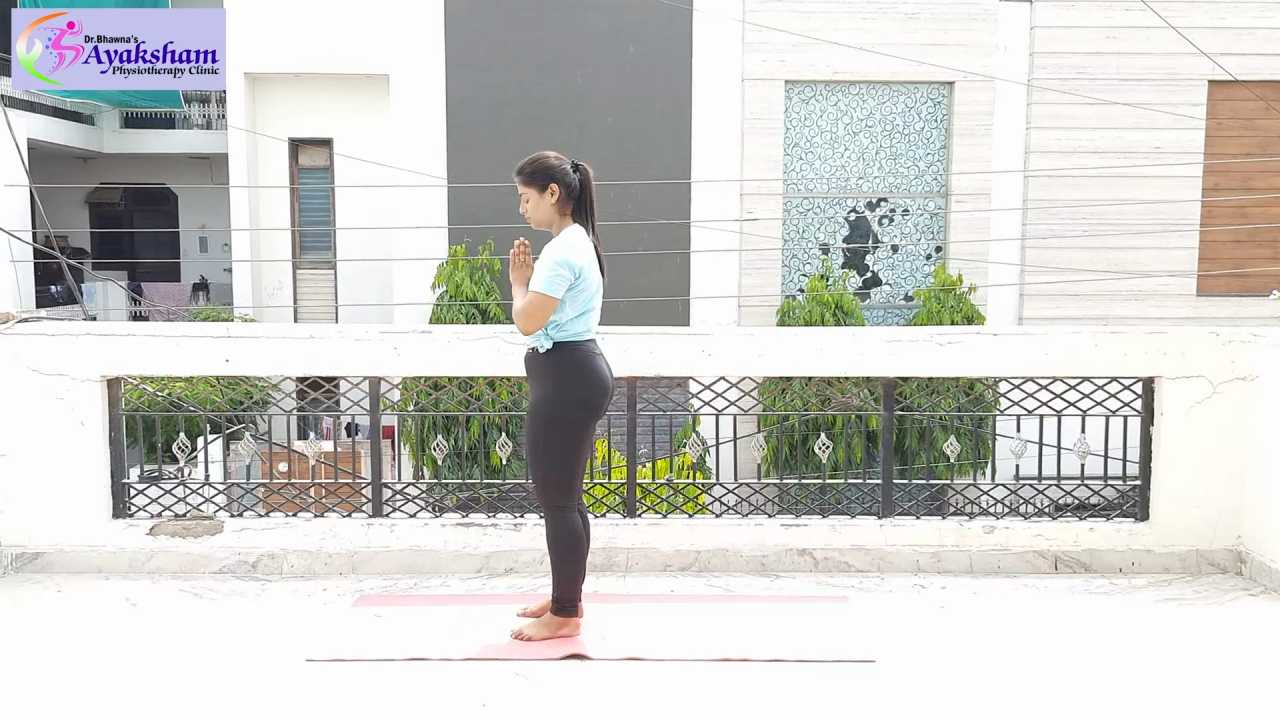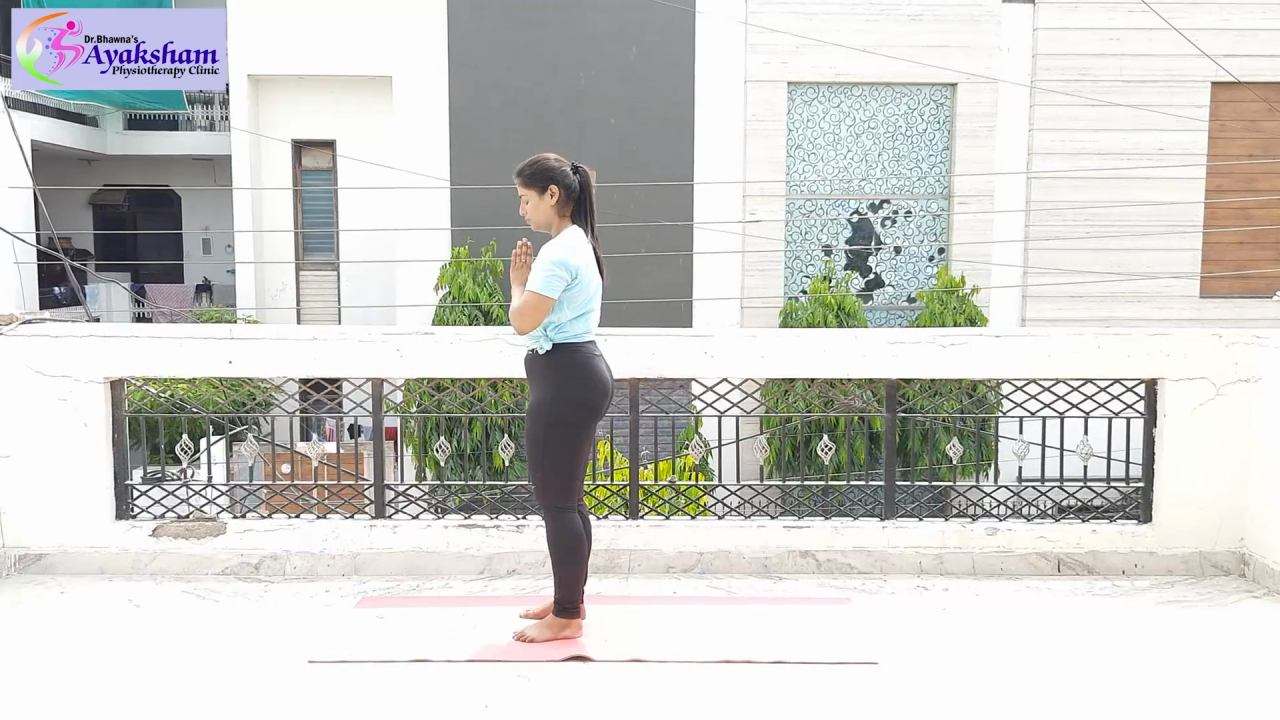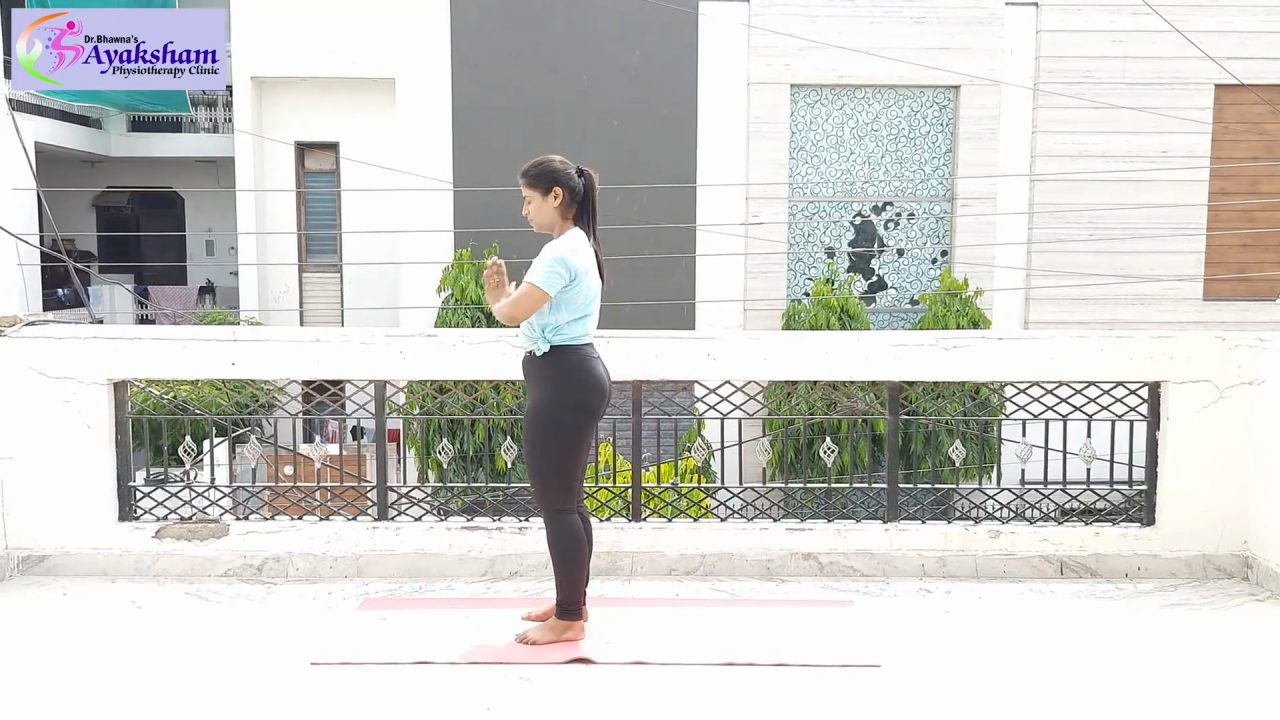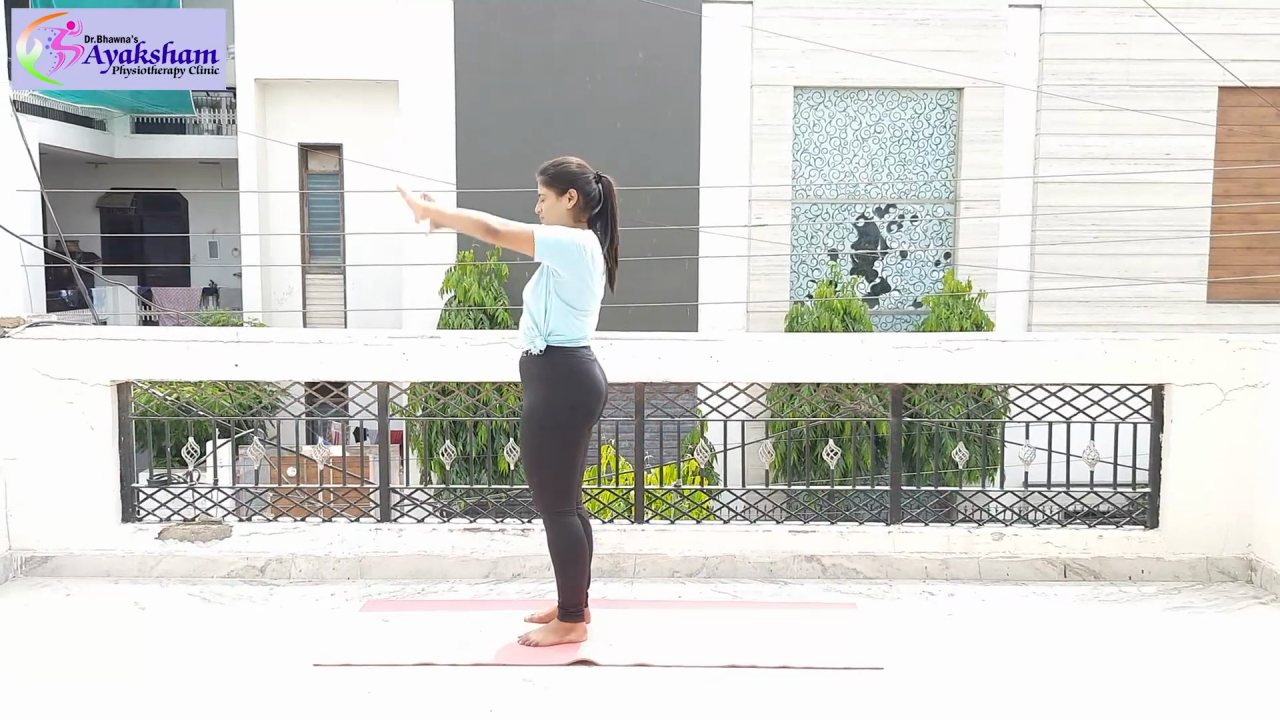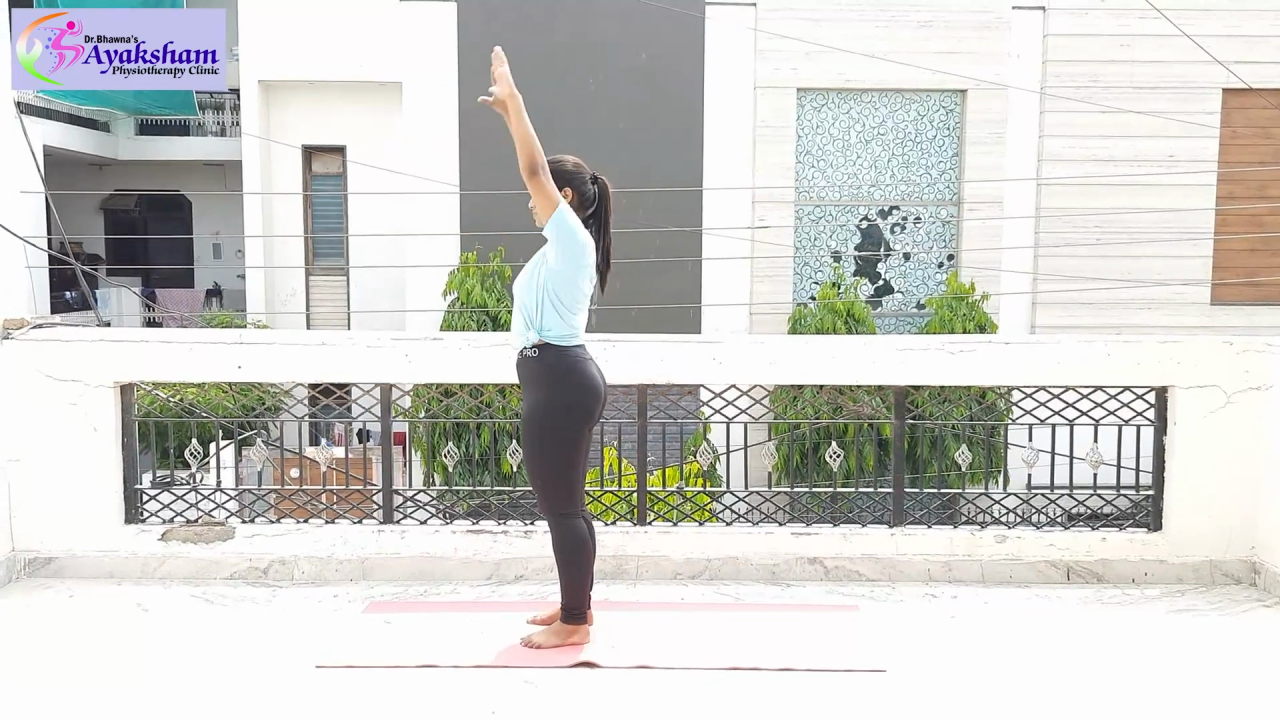
dt=0.3s
person 1, frame 1
left shoulder: (562, 250)
right shoulder: (576, 242)
left elbow: (528, 321)
left wrist: (518, 283)
right wrist: (529, 278)
left hip: (566, 378)
right hip: (575, 374)
left knee: (555, 499)
right knee: (565, 496)
left ankle: (564, 615)
right ankle: (567, 599)
person 1, frame 2
left shoulder: (559, 252)
right shoulder: (575, 244)
left elbow: (523, 321)
left wrist: (517, 284)
right wrist: (527, 278)
left hip: (565, 379)
right hip: (577, 374)
left knee: (555, 501)
right knee: (566, 498)
left ankle: (566, 616)
right ankle: (570, 599)
person 1, frame 3
left shoulder: (561, 252)
right shoulder: (577, 246)
left elbow: (514, 311)
left wrist: (494, 299)
right wrist: (508, 291)
left hip: (562, 380)
right hip: (574, 377)
left knee: (555, 502)
right knee: (566, 499)
left ankle: (568, 618)
right ankle: (572, 602)
person 1, frame 4
left shoulder: (572, 244)
right shoulder: (579, 244)
left elbow: (496, 231)
right elbow: (506, 233)
left wrist: (436, 213)
right wrist: (446, 214)
left hip: (561, 383)
right hip: (567, 376)
left knee: (555, 504)
right knee: (564, 501)
left ankle: (569, 622)
right ankle: (575, 605)
person 1, frame 5
left shoulder: (570, 240)
right shoulder: (563, 248)
left elbow: (532, 170)
right elbow: (537, 174)
left wrist: (510, 99)
right wrist: (507, 102)
left hip: (558, 383)
right hip: (561, 382)
left knee: (560, 507)
right knee: (565, 504)
left ankle: (574, 623)
right ankle: (575, 606)
